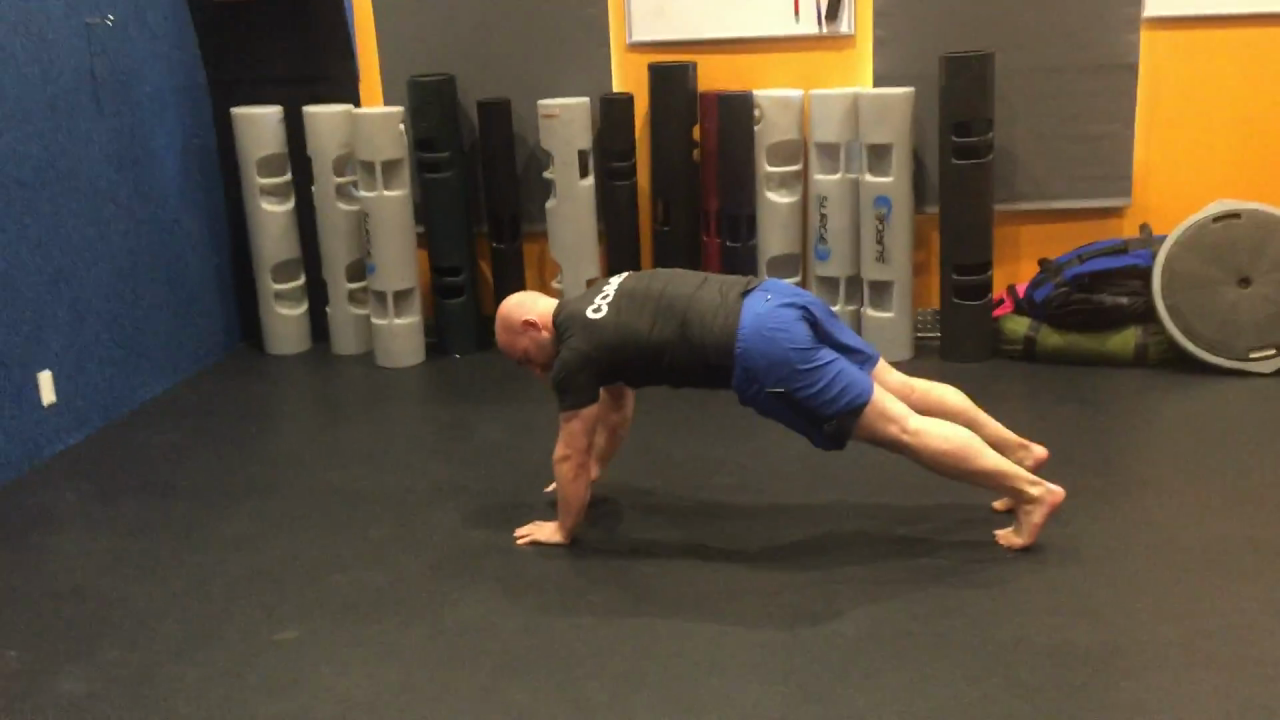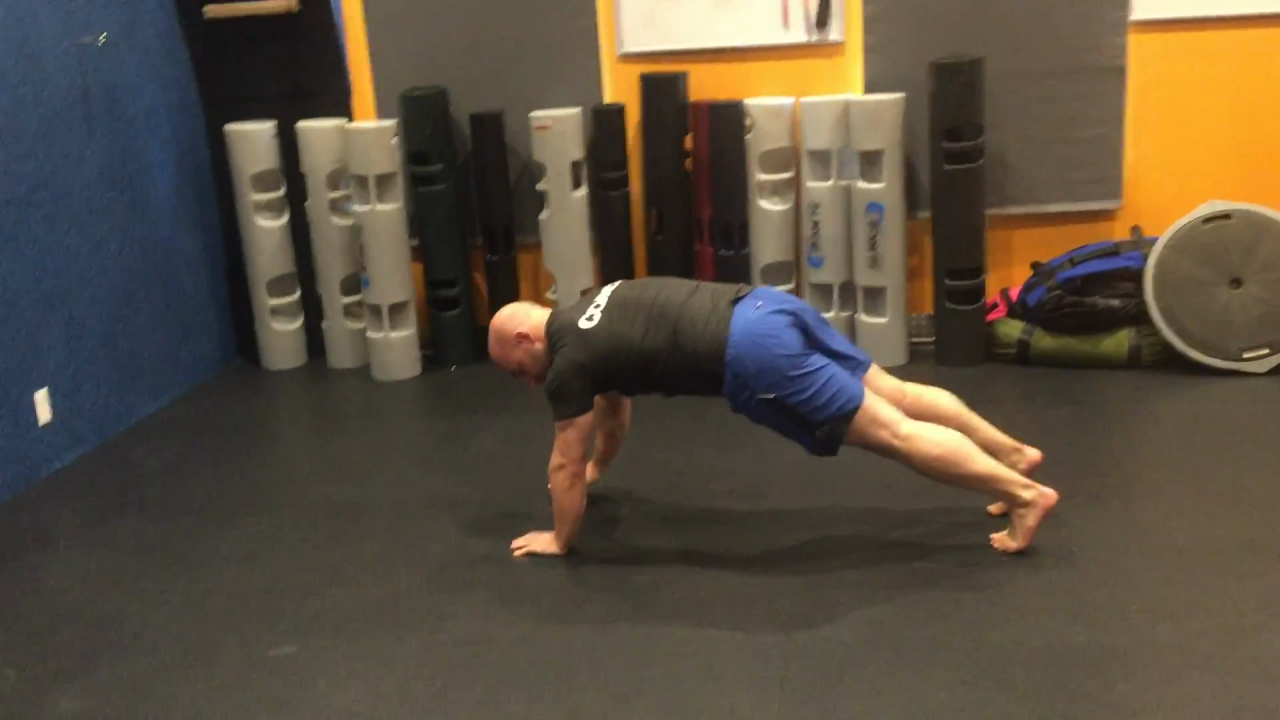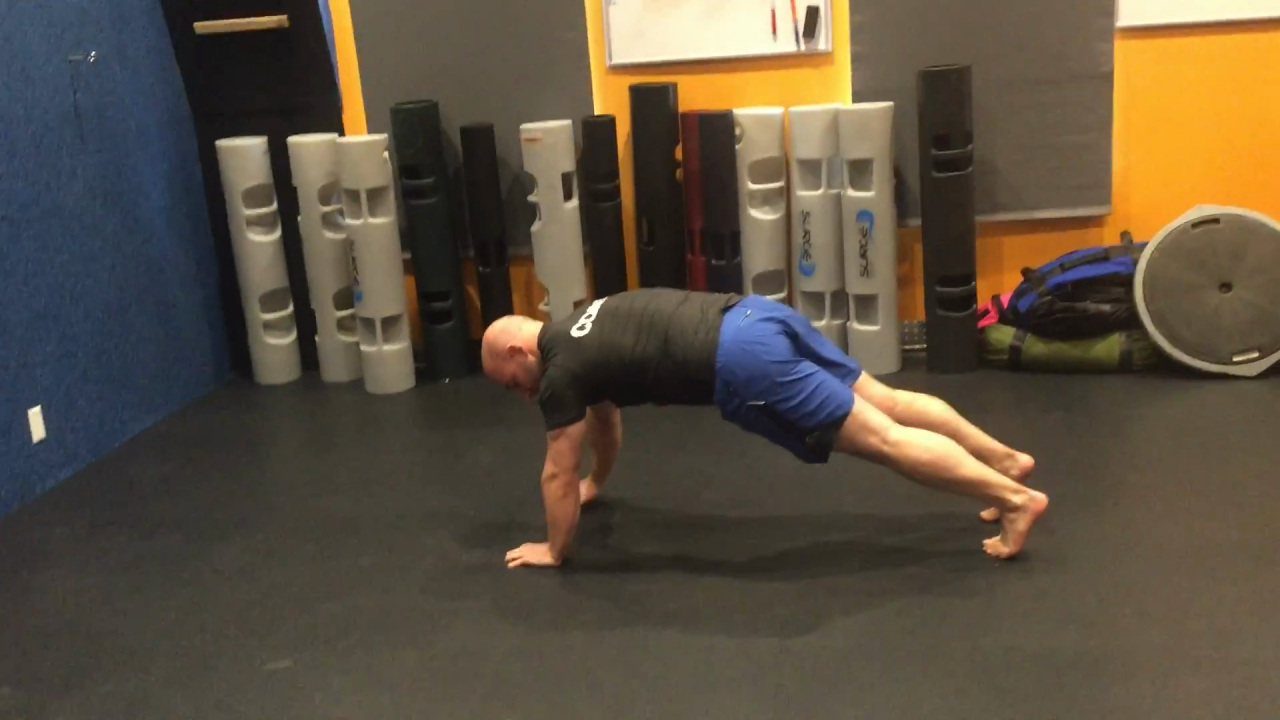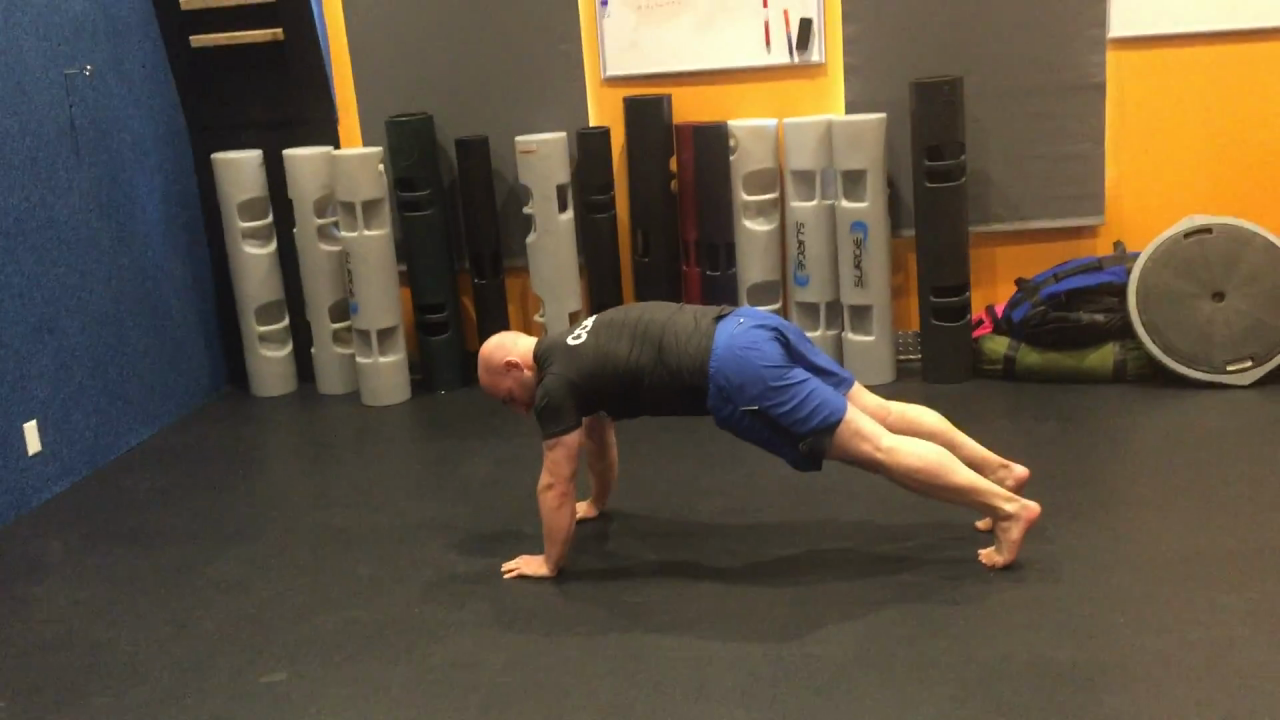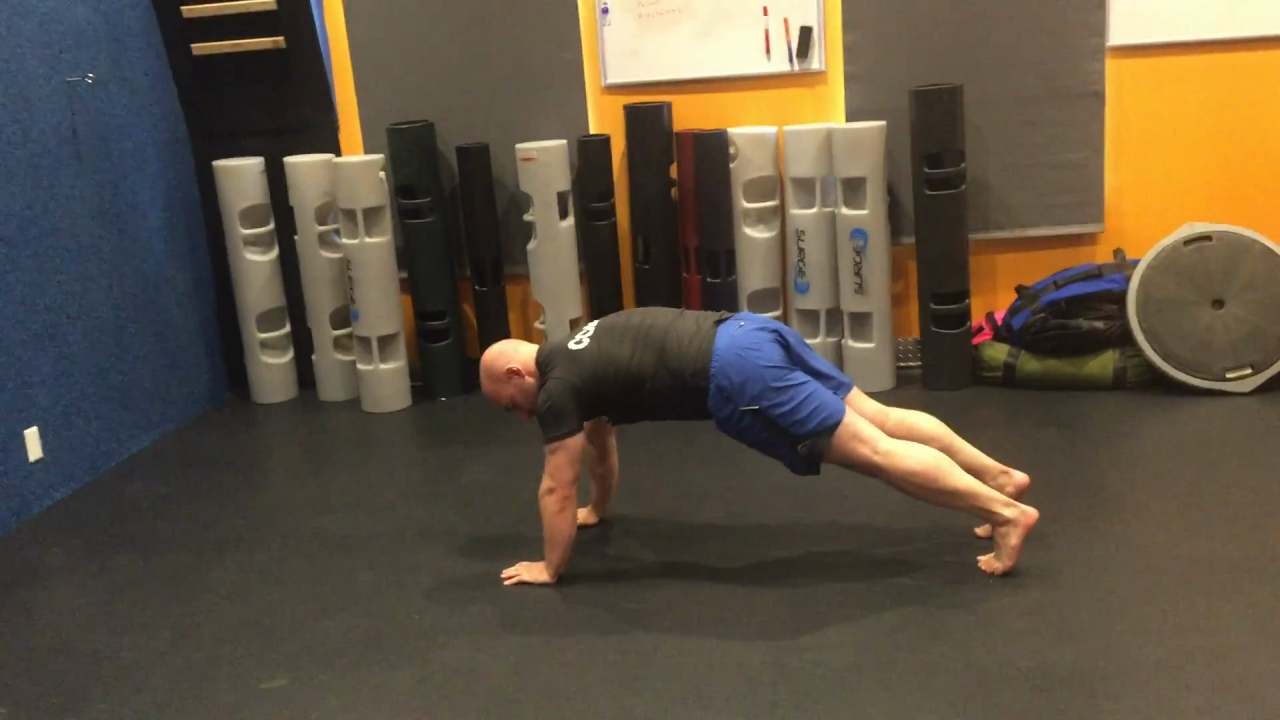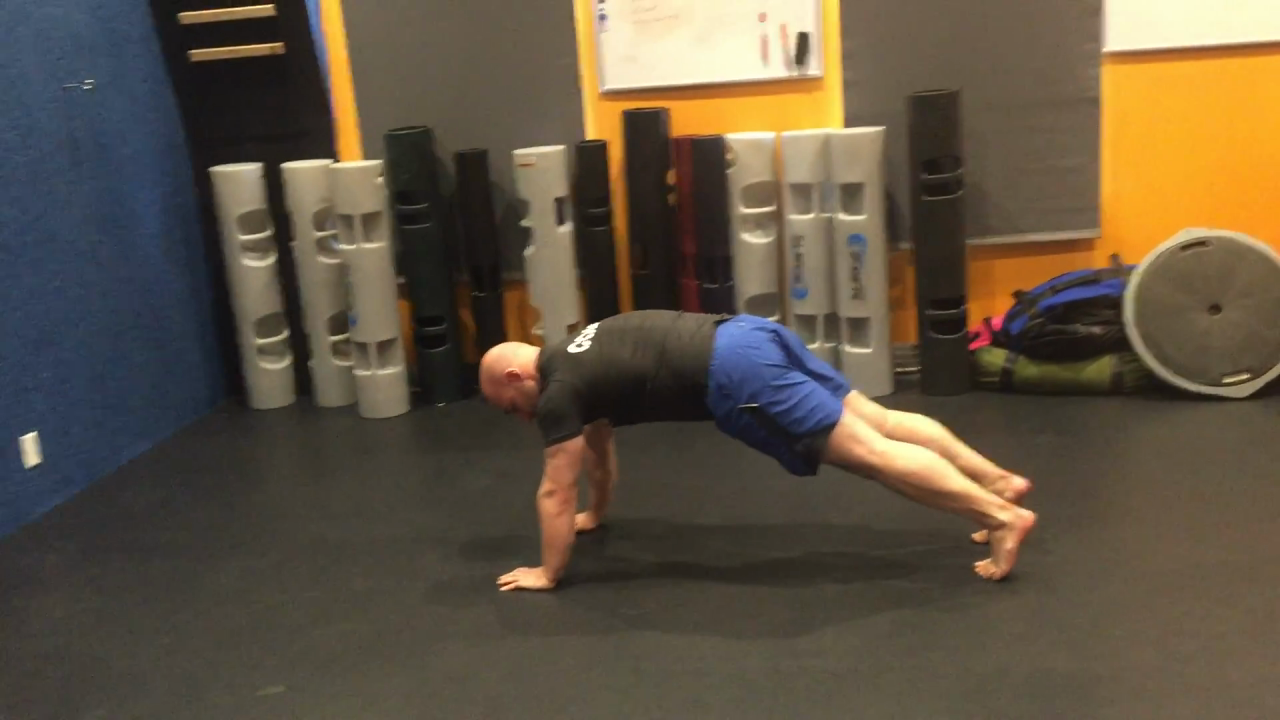
dt=0.1s
person 1, frame 1
left shoulder: (576, 352)
right shoulder: (599, 310)
left elbow: (569, 451)
right elbow: (617, 398)
left wrist: (563, 528)
right wrist: (594, 469)
left hip: (761, 349)
right hip: (773, 301)
left knee: (900, 428)
right knee: (902, 390)
left ankle: (1032, 491)
right ankle: (1021, 452)
person 1, frame 2
left shoulder: (568, 361)
right shoulder: (591, 322)
left elbow: (564, 463)
right elbow: (614, 400)
left wrist: (559, 539)
right wrist: (600, 467)
left hip: (754, 353)
right hip: (766, 308)
left knee: (891, 431)
right knee: (894, 395)
left ankle: (1025, 494)
right ankle: (1015, 455)
person 1, frame 3
left shoulder: (561, 371)
right shoulder: (584, 337)
left elbow: (558, 472)
right elbow: (606, 416)
left wrist: (554, 550)
right wrist: (596, 483)
left hip: (742, 362)
right hip: (755, 317)
left knee: (881, 437)
right knee: (885, 403)
left ankle: (1015, 499)
right ankle: (1007, 461)
person 1, frame 4
left shoulder: (556, 382)
right shoulder: (580, 353)
left elbow: (555, 483)
right elbow: (600, 431)
left wrist: (549, 562)
right wrist: (599, 502)
left hip: (737, 369)
right hip: (749, 329)
left knee: (874, 446)
right knee: (879, 413)
left ankle: (1008, 508)
right ankle: (1002, 471)
person 1, frame 5
left shoulder: (559, 387)
right shoulder: (582, 360)
left elbow: (557, 488)
right elbow: (601, 438)
left wrist: (549, 568)
right wrist: (599, 509)
left hip: (736, 372)
right hip: (748, 333)
left knee: (872, 449)
right knee: (878, 418)
left ankle: (1007, 513)
right ankle: (1002, 478)
person 1, frame 6
left shoulder: (561, 389)
right shoulder: (580, 363)
left elbow: (556, 490)
right elbow: (600, 442)
left wrist: (548, 574)
right wrist: (597, 514)
left hip: (736, 371)
right hip: (749, 336)
left knee: (869, 451)
right knee: (877, 421)
left ankle: (1001, 518)
right ankle: (1000, 483)
